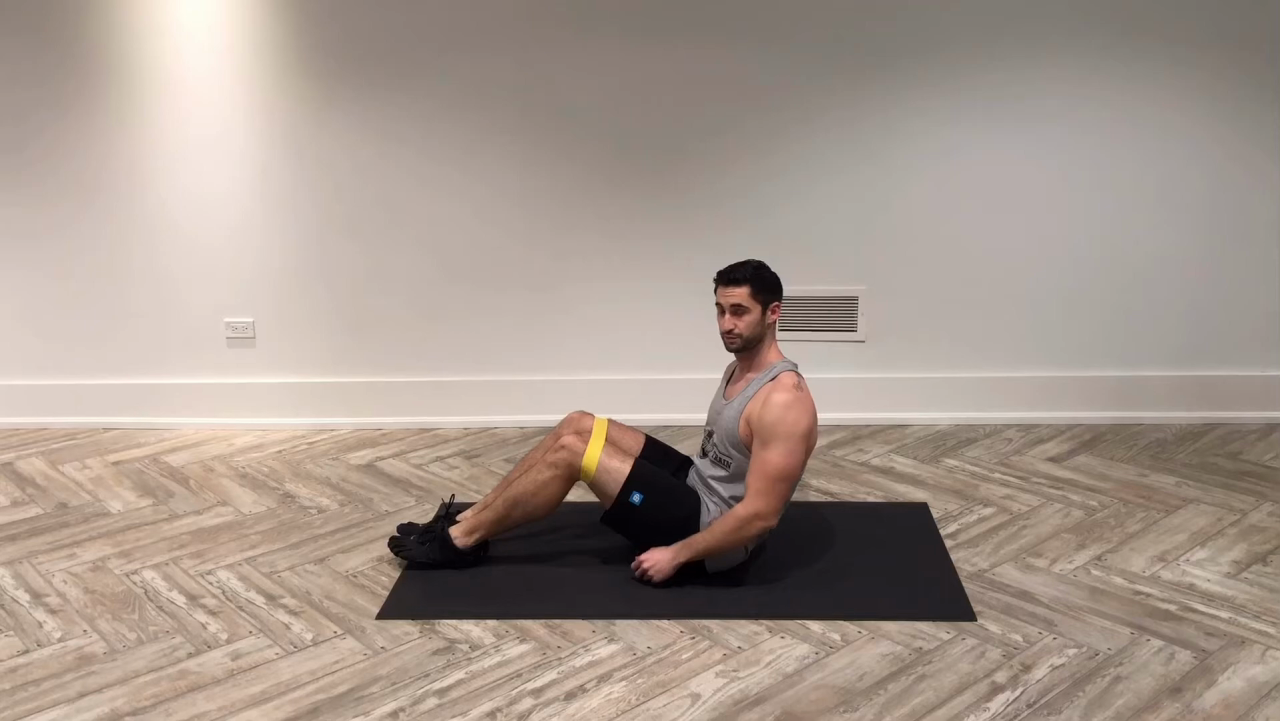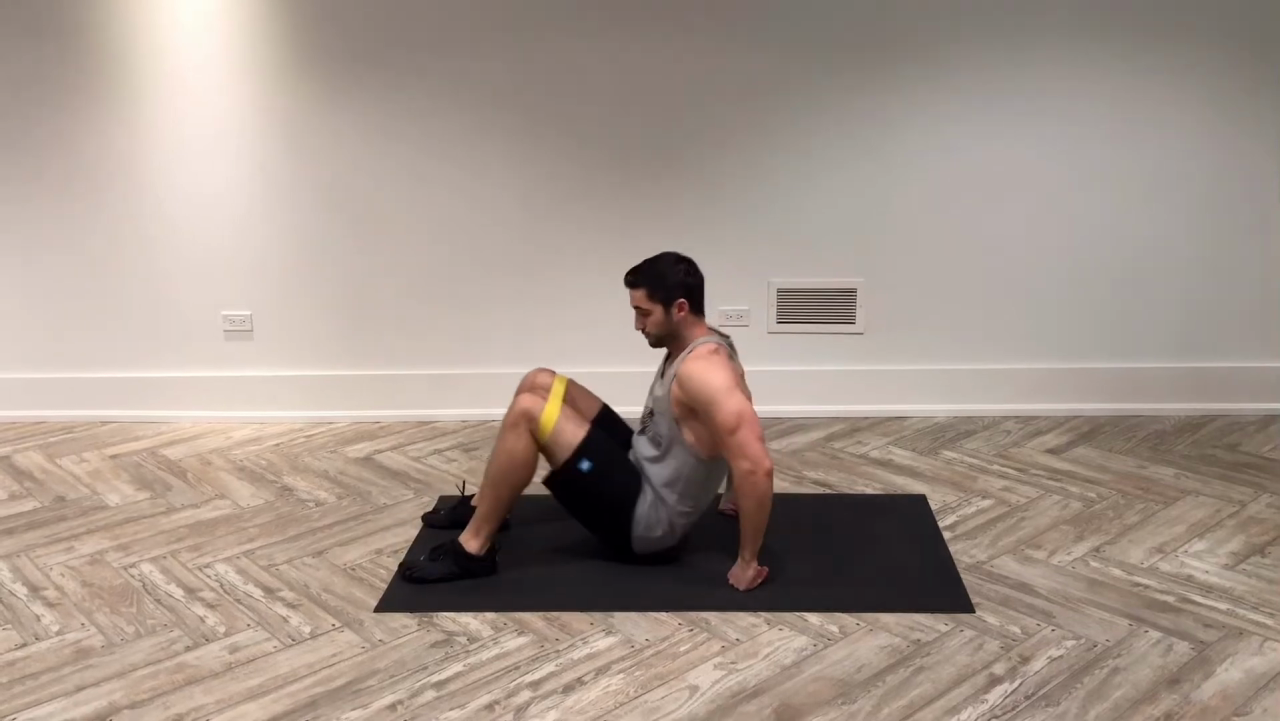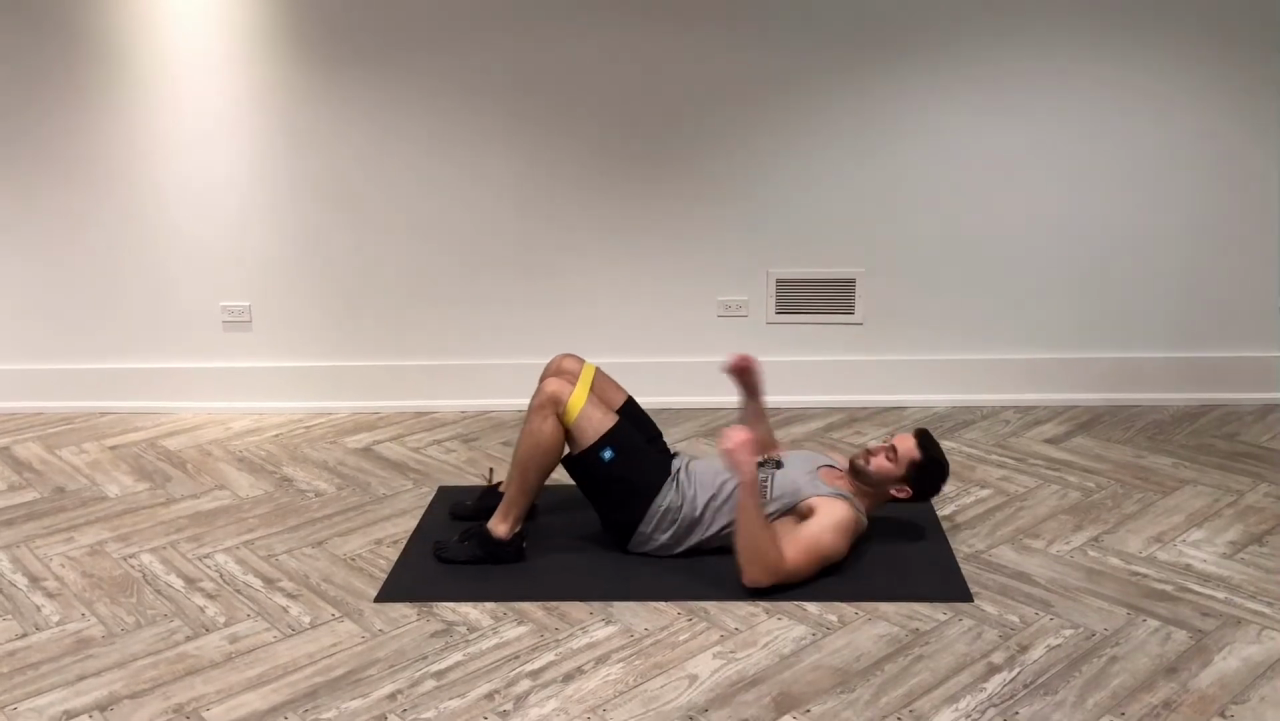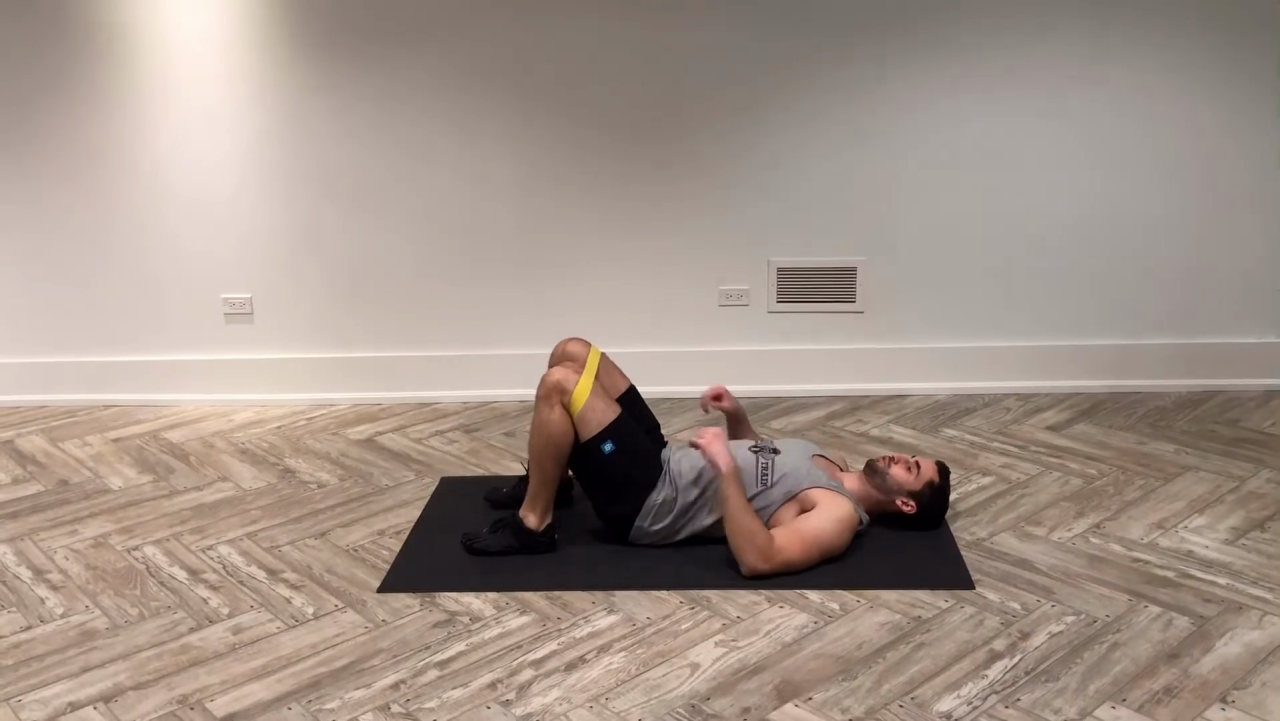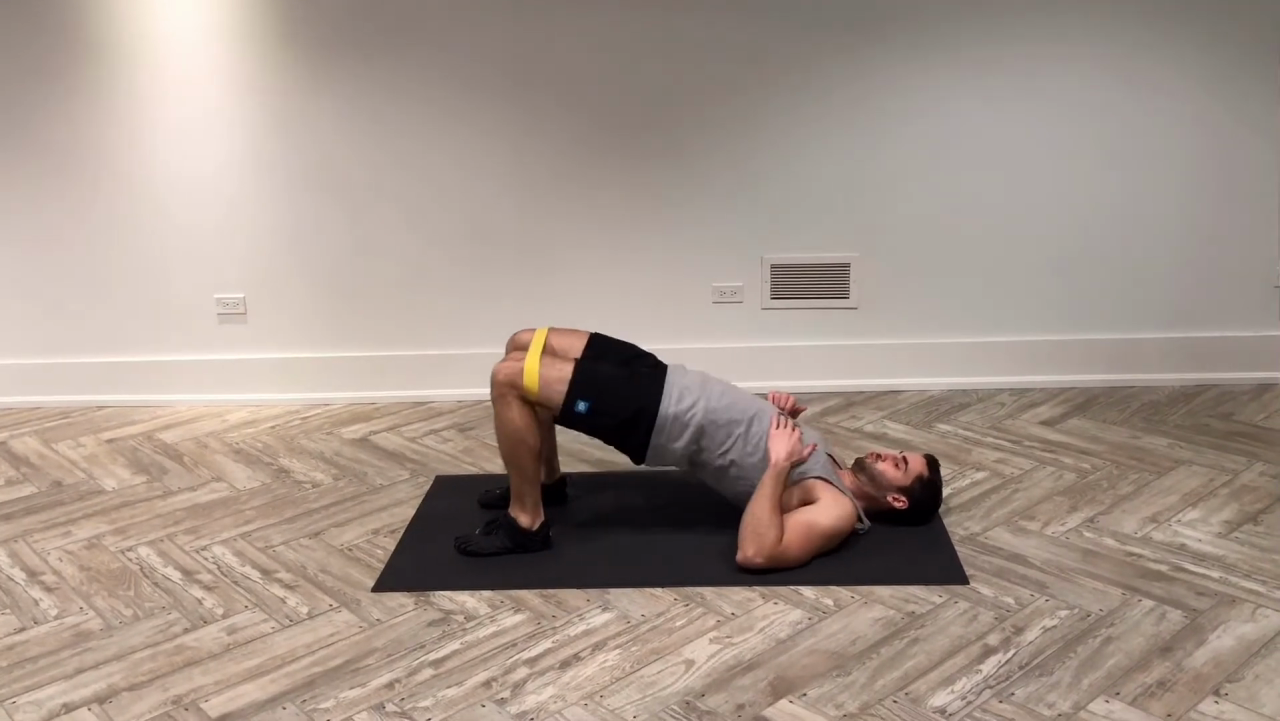
dt=1s
person 1, frame 1
left shoulder: (782, 400)
right shoulder: (742, 368)
left elbow: (760, 514)
left wrist: (675, 554)
left hip: (712, 536)
right hip: (697, 486)
left knee: (570, 451)
right knee: (577, 425)
left ankle: (462, 542)
right ankle: (470, 518)
person 1, frame 2
left shoulder: (702, 368)
right shoulder: (703, 344)
left elbow: (756, 466)
right elbow: (738, 427)
left wrist: (748, 562)
right wrist: (740, 500)
left hip: (647, 516)
left knee: (527, 410)
right knee: (539, 383)
left ankle: (472, 549)
right ankle: (484, 503)
person 1, frame 3
left shoulder: (841, 518)
right shoulder: (839, 467)
left elbow: (758, 573)
left wrist: (745, 474)
right wrist: (751, 392)
left hip: (653, 516)
right hip: (672, 474)
left knee: (555, 396)
right knee: (566, 367)
left ankle: (502, 533)
right ankle: (511, 493)
person 1, frame 4
left shoulder: (840, 515)
right shoulder: (831, 464)
left elbow: (756, 559)
left wrist: (723, 468)
right wrist: (736, 414)
left hip: (645, 504)
right hip: (662, 459)
left knee: (559, 384)
right knee: (572, 351)
left ankle: (532, 525)
right ankle: (549, 481)
person 1, frame 5
left shoulder: (838, 512)
right shoulder: (827, 461)
left elbow: (753, 552)
left wrist: (780, 463)
right wrist: (785, 414)
left hip: (659, 420)
left knee: (509, 377)
right knee: (525, 344)
left ankle: (525, 523)
right ankle: (545, 480)
